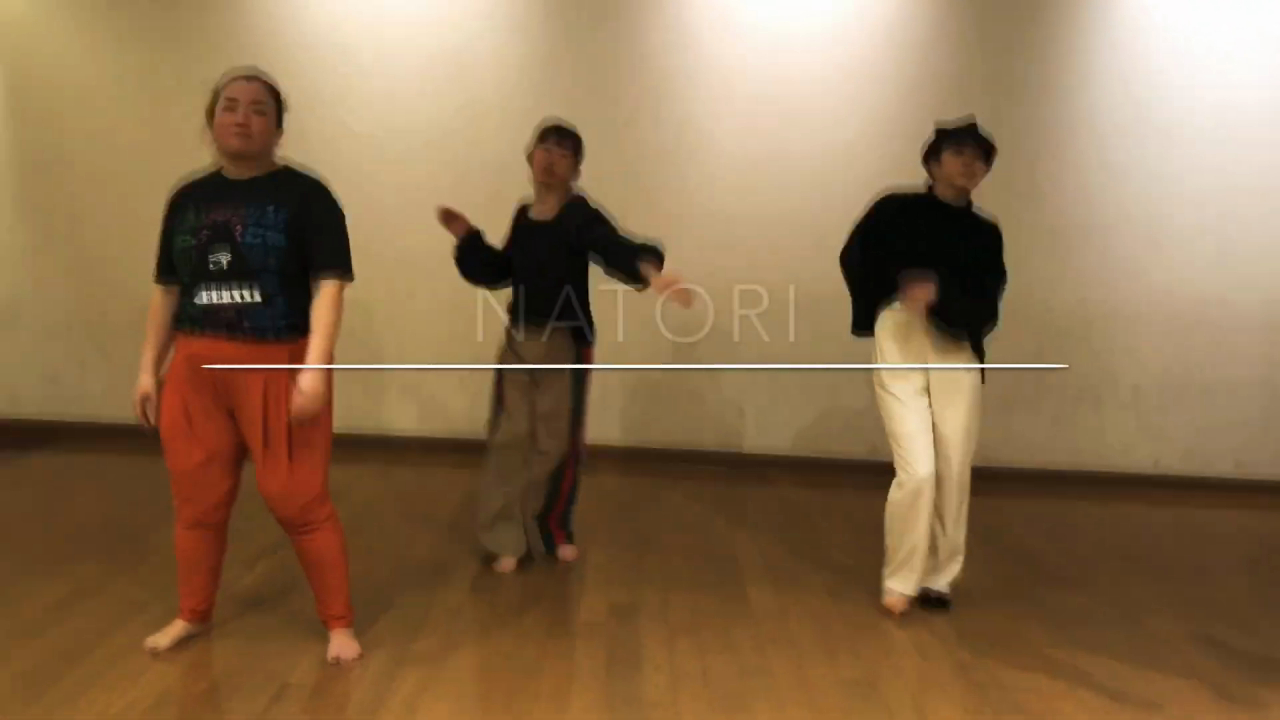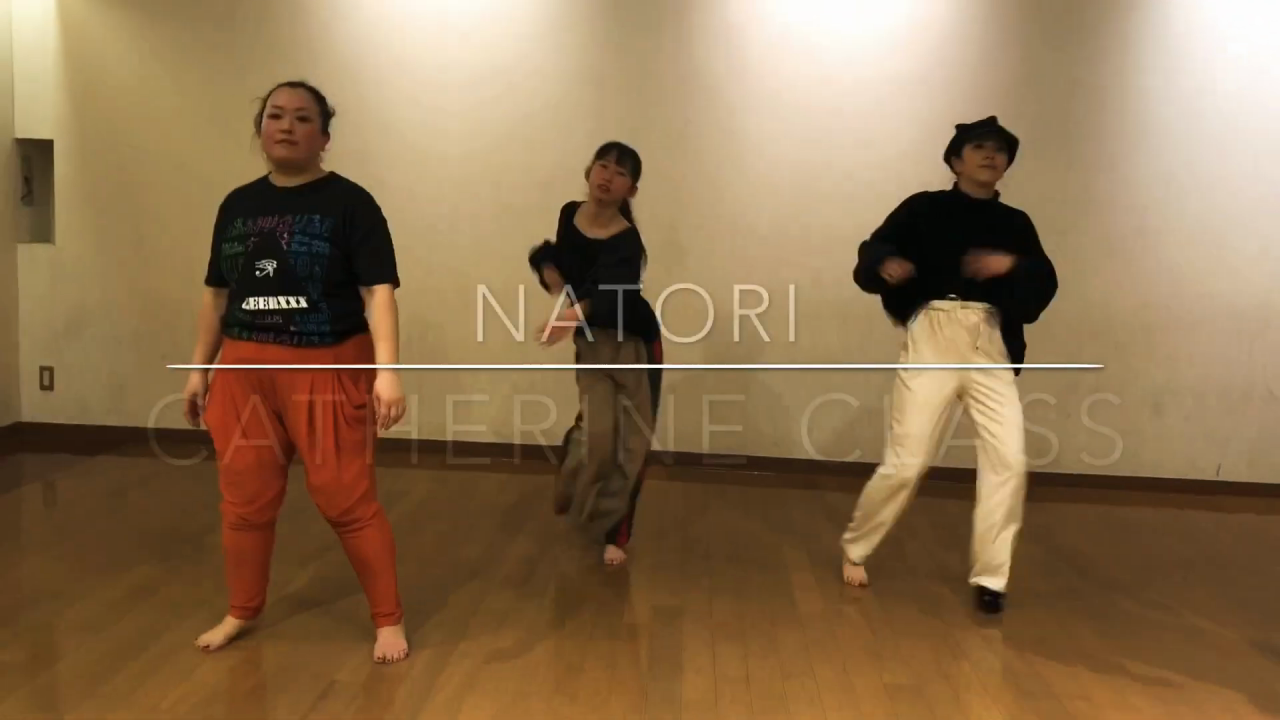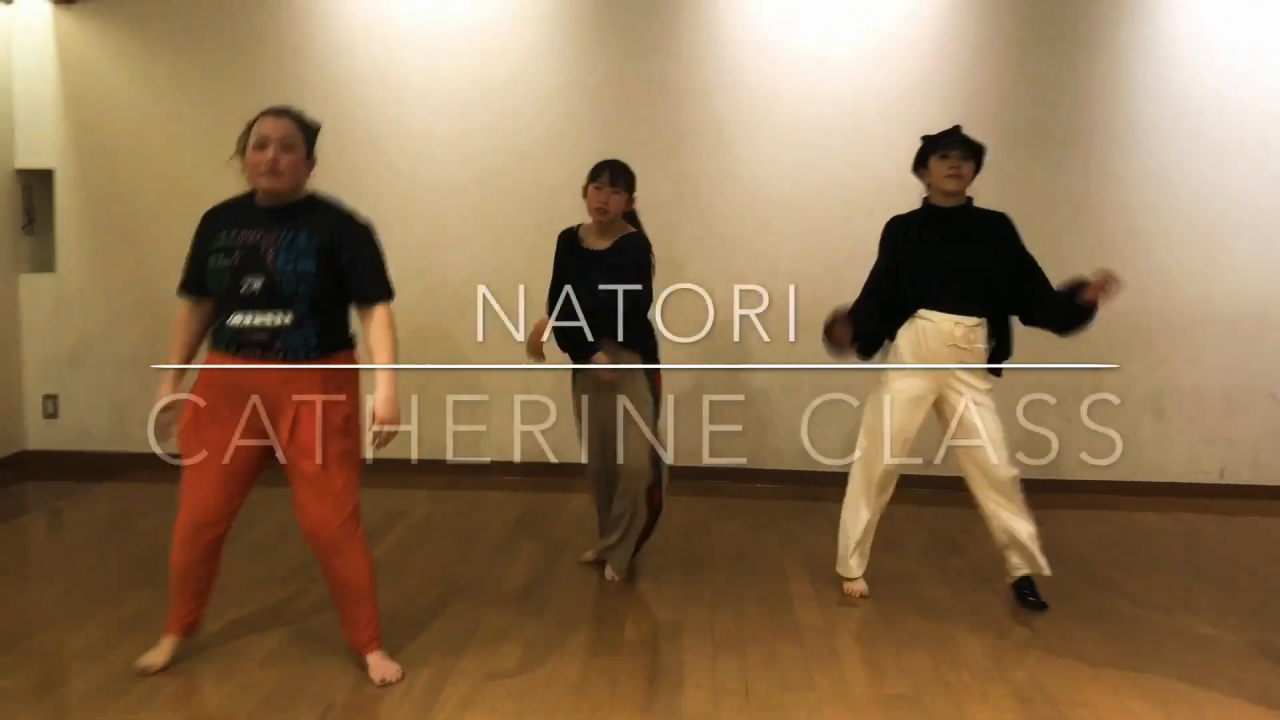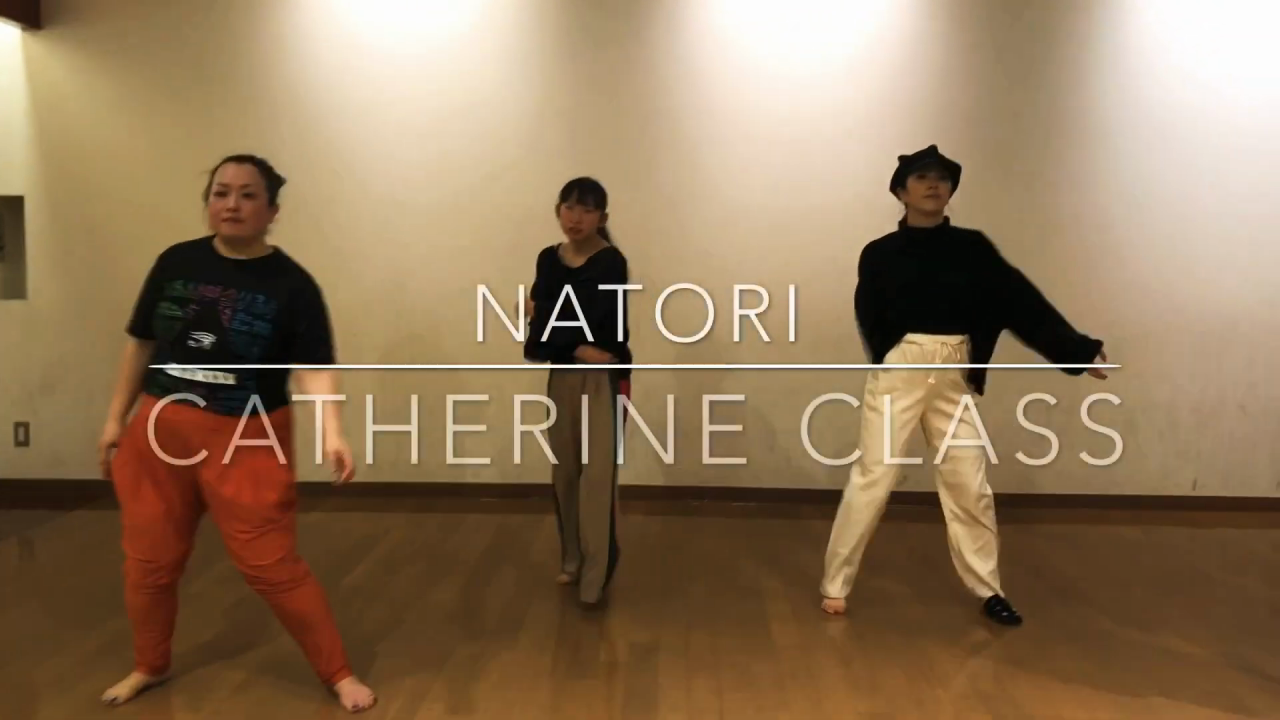
dt=0.2s
person 1, frame 1
left shoulder: (305, 196)
right shoulder: (188, 200)
left elbow: (329, 283)
right elbow: (167, 290)
left wrist: (314, 368)
right wrist: (148, 369)
left hip: (278, 368)
right hip: (198, 371)
left knee: (300, 503)
right knee: (198, 502)
left ankle: (340, 622)
right ankle: (193, 615)
person 1, frame 2
left shoulder: (349, 204)
right shoulder: (237, 206)
left elbow: (378, 290)
right elbow: (218, 294)
left wrist: (387, 370)
right wrist: (199, 369)
left hip: (327, 372)
right hip: (245, 372)
left knee: (348, 503)
right knee: (244, 503)
left ankle: (388, 619)
right ankle: (243, 611)
person 1, frame 3
left shoulder: (336, 225)
right shoulder: (220, 221)
left elbow: (376, 307)
right elbow: (196, 306)
left wrist: (385, 384)
right wrist: (170, 383)
left hip: (313, 389)
right hip: (230, 385)
left knee: (331, 525)
right knee: (200, 518)
left ankle: (370, 646)
right ankle: (178, 632)
person 1, frame 4
left shoulder: (292, 285)
right shoulder: (175, 263)
left elbow: (313, 370)
right elbow: (141, 343)
left wrist: (333, 434)
right wrist: (116, 419)
left hip: (246, 442)
right hip: (160, 434)
left knee: (271, 566)
right knee: (147, 564)
left ankle: (337, 673)
right ankle: (149, 667)
person 2, frame 1
left shoulder: (985, 234)
right shoulder: (894, 210)
left elbow: (983, 307)
right elbow: (856, 261)
left wrist: (941, 294)
right wrist: (879, 316)
left hip: (956, 353)
right hip: (899, 345)
left knee: (951, 472)
right knee: (917, 469)
left ankle: (938, 577)
right ankle: (900, 579)
person 2, frame 2
left shoulder: (1016, 225)
right shoulder: (924, 208)
left elbow: (1040, 290)
right elbow: (877, 250)
left wrist: (1012, 267)
right wrist: (884, 266)
left hip: (990, 349)
right hip: (932, 342)
left knee: (1007, 463)
right knee: (905, 463)
left ankle: (989, 577)
right ankle: (855, 549)
person 2, frame 3
left shoulder: (995, 229)
right shoulder: (903, 230)
left elbow: (1033, 297)
right elbow: (883, 295)
left wrist: (1082, 297)
right wrist: (850, 326)
left hip: (970, 358)
right hip: (912, 354)
left knee: (994, 469)
right knee: (875, 463)
left ankle: (1025, 571)
right ankle: (853, 567)
person 2, frame 4
left shoulder: (972, 248)
right shoulder: (880, 254)
left elbow: (1021, 303)
right elbow: (872, 321)
left wrist: (1078, 350)
right wrist: (877, 371)
left hip: (953, 376)
right hip: (897, 372)
left knee: (970, 489)
right knee: (871, 482)
left ankle: (988, 590)
right ankle: (835, 584)
person 3, frame 1
left shoulder: (577, 215)
right shoulder: (524, 216)
left elbow: (615, 248)
right elbow: (499, 269)
left wrist: (651, 272)
right wrist: (467, 238)
left hip: (566, 342)
right hip: (521, 338)
left knee: (557, 441)
right knee: (510, 436)
left ankle: (556, 531)
right ankle: (508, 539)
person 3, frame 2
left shoulder: (626, 240)
right shoulder: (569, 215)
left elbow: (612, 288)
right elbow: (557, 260)
left wrist: (576, 312)
right wrist: (548, 268)
left hip: (635, 347)
right hip: (592, 347)
left knee: (633, 446)
right knee: (595, 439)
left ankle: (614, 532)
right ankle: (578, 511)
person 3, frame 3
left shoulder: (634, 247)
right shoulder: (569, 241)
left elbow: (613, 308)
right elbow: (563, 300)
left wrist: (552, 326)
right wrist: (586, 349)
left hip: (632, 363)
right hip: (588, 365)
left knee: (638, 461)
right knee: (601, 461)
left ankle: (621, 549)
right ankle: (609, 541)
person 3, frame 4
left shoulder: (610, 263)
right shoulder: (548, 259)
left elbow: (598, 322)
right elbow: (542, 325)
left wrist: (542, 315)
right wrist: (579, 349)
left hip: (605, 380)
right hip: (563, 377)
left knee: (598, 478)
right knee: (565, 476)
left ankle: (594, 578)
right ankle: (575, 562)
